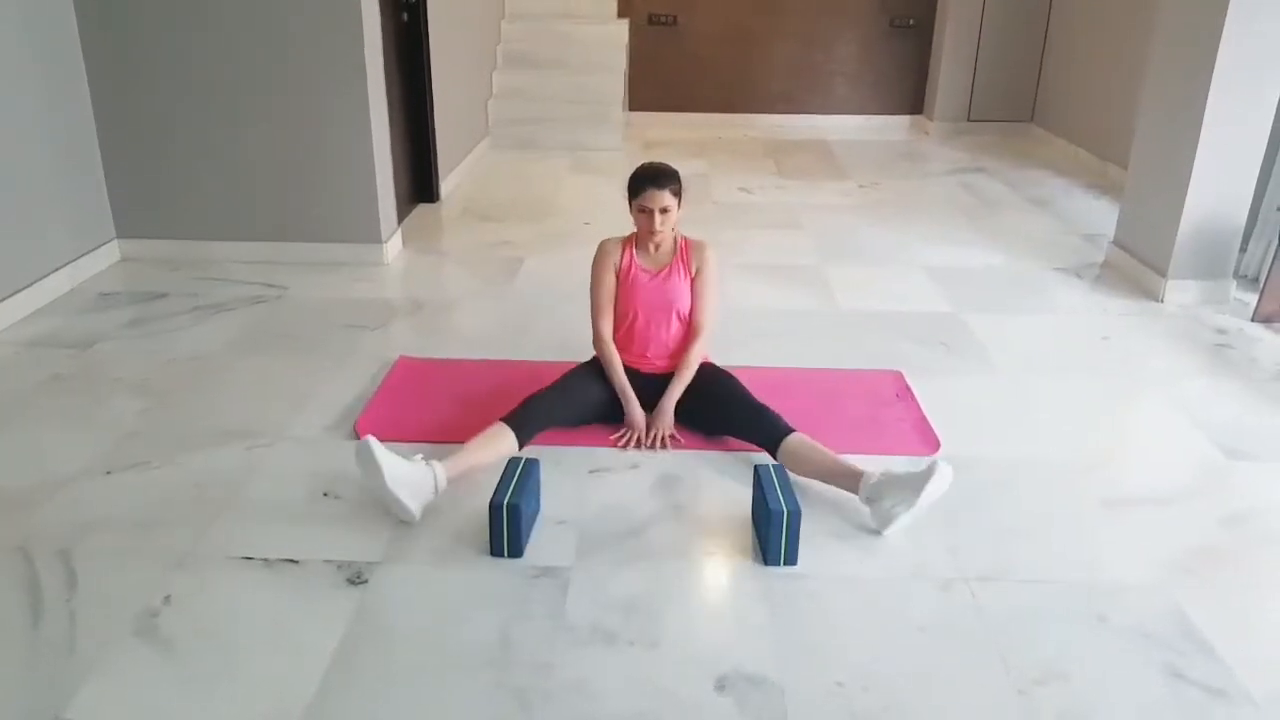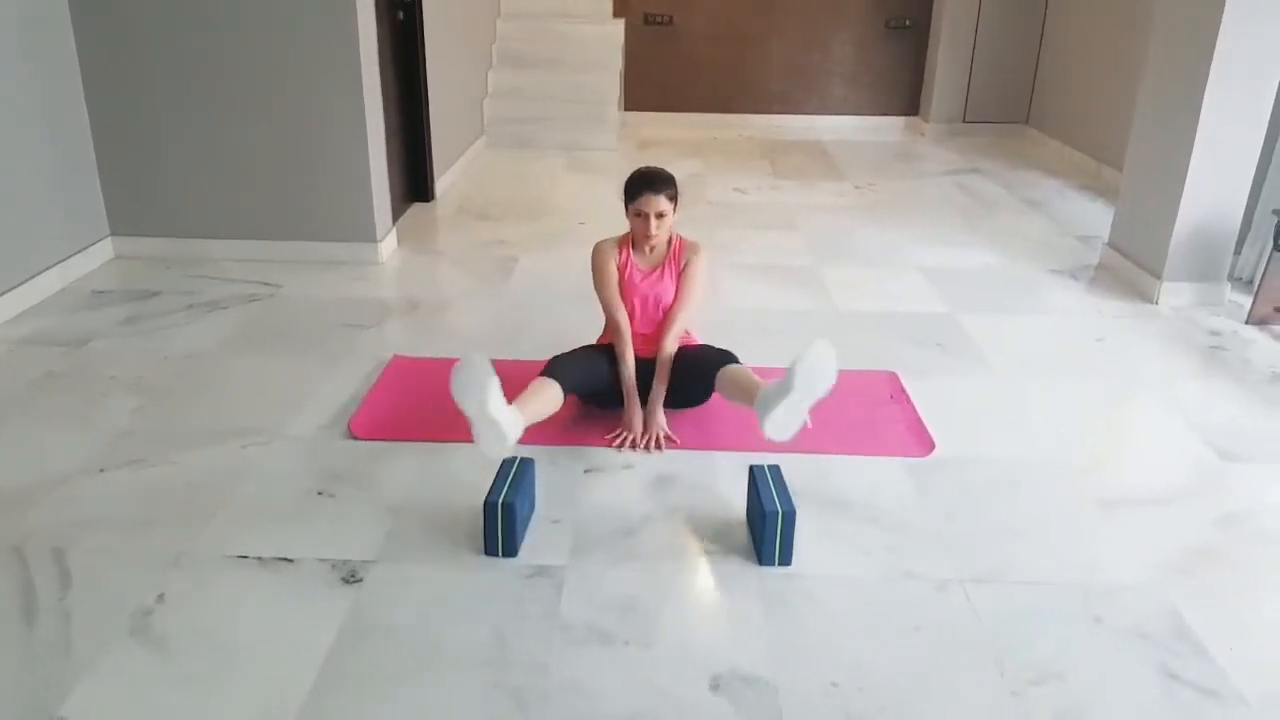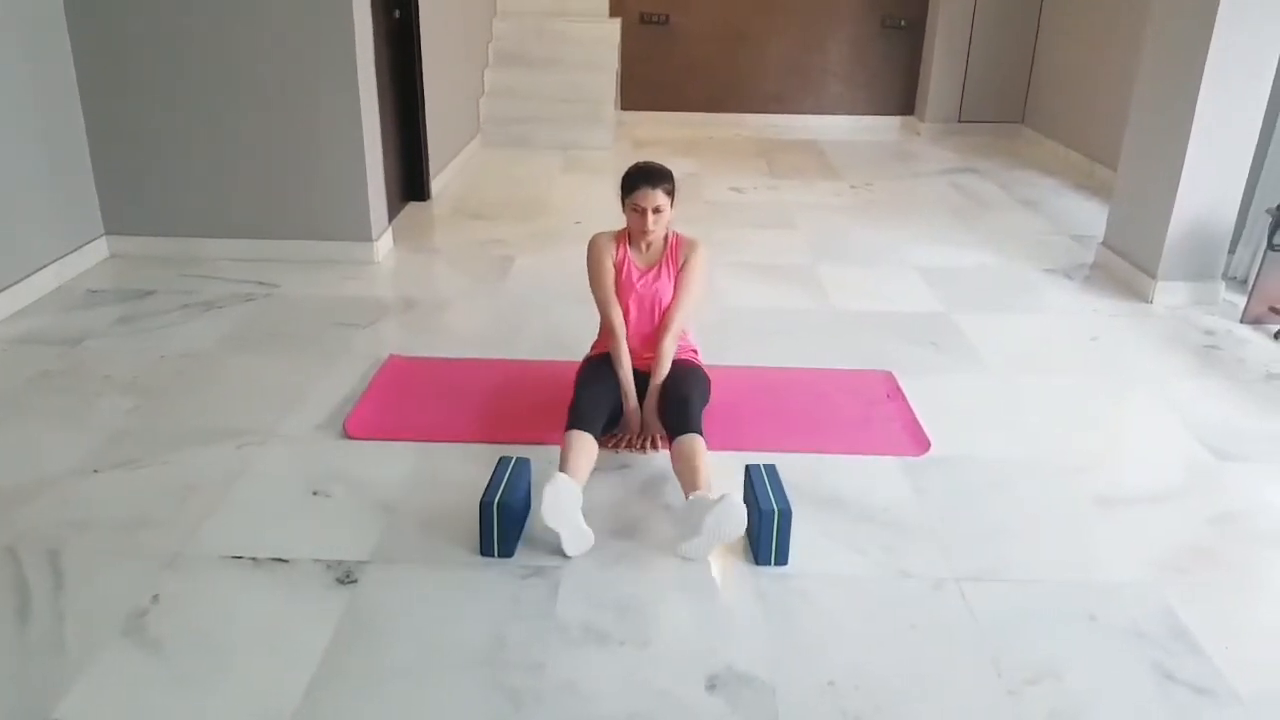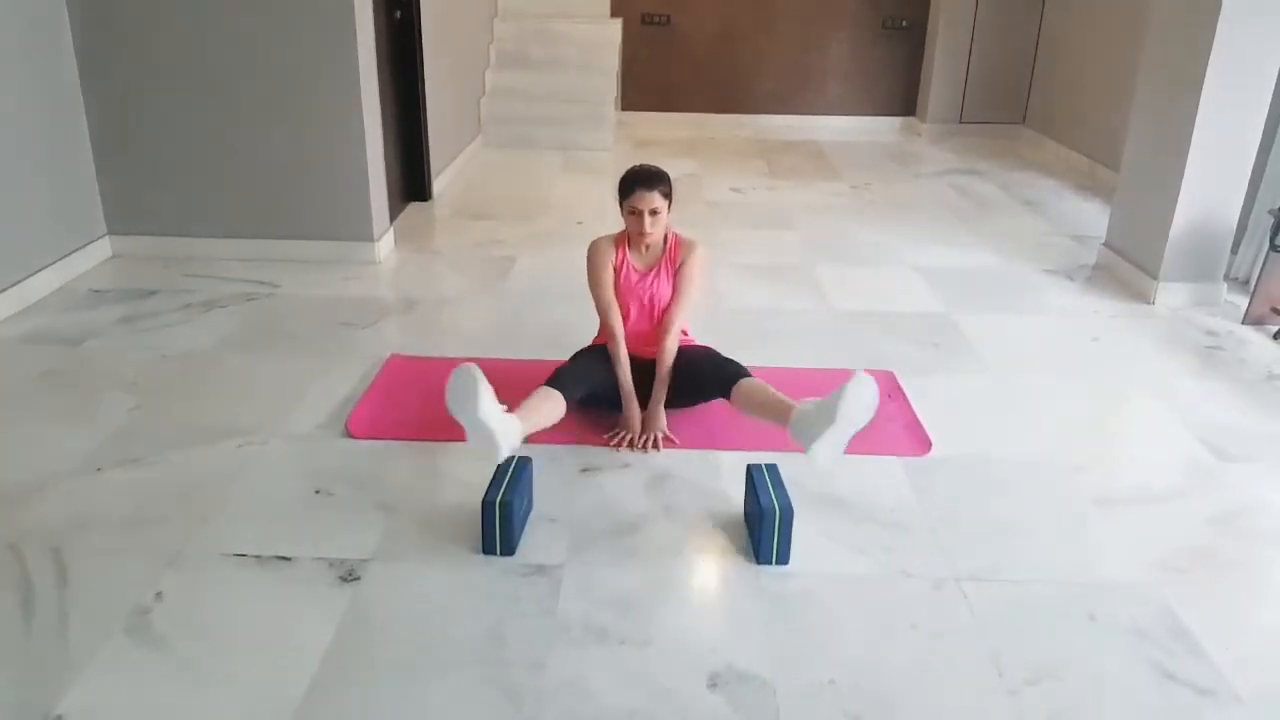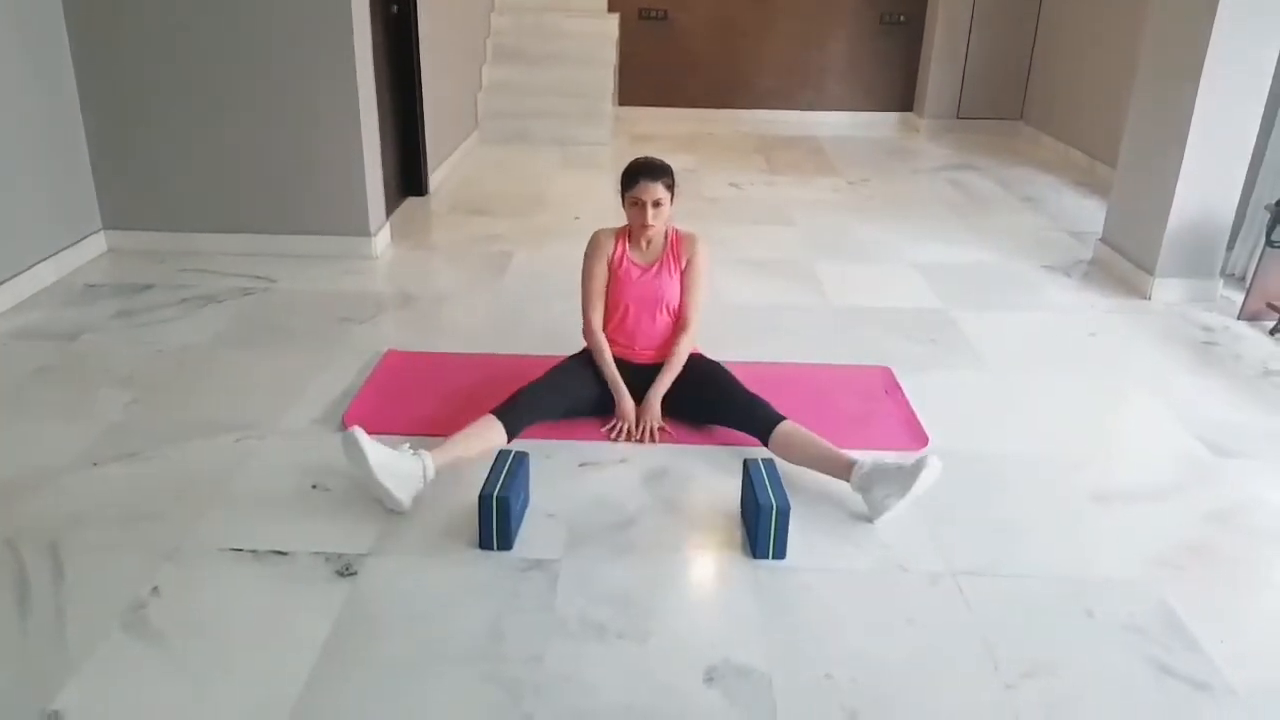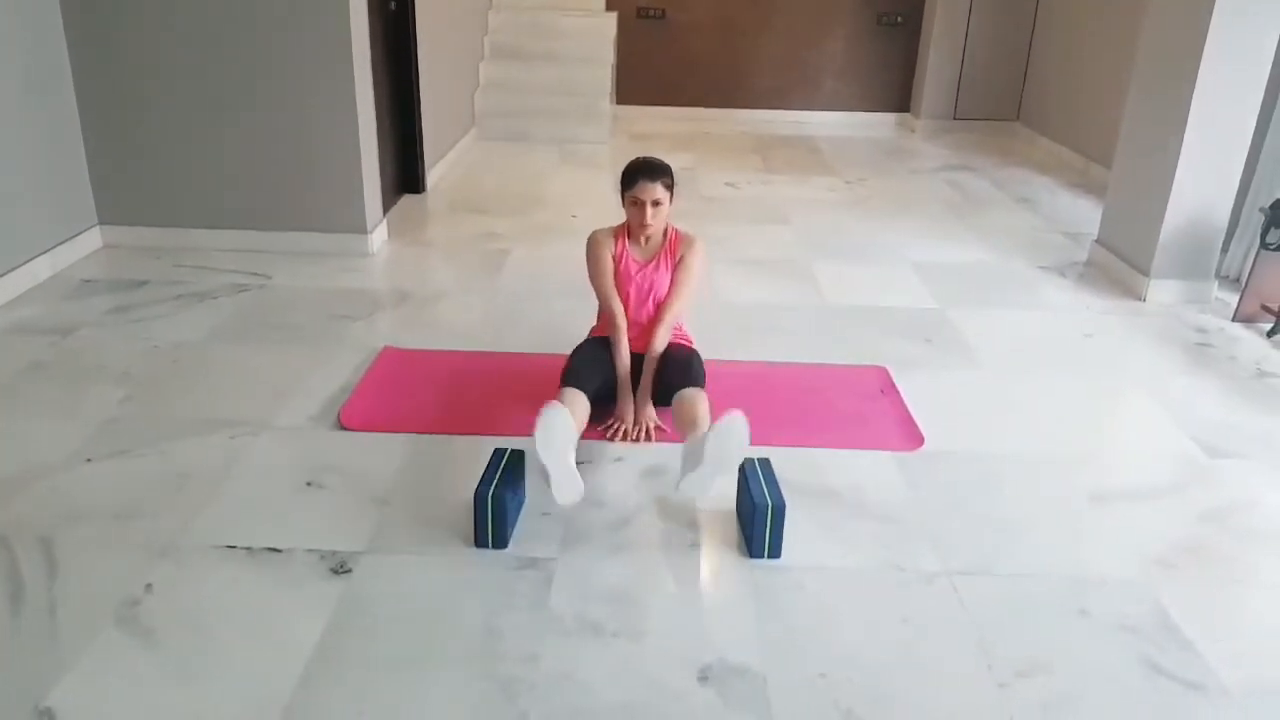
dt=0.5s
person 1, frame 1
left shoulder: (700, 256)
right shoulder: (611, 254)
left elbow: (699, 335)
right elbow: (602, 334)
left wrist: (668, 405)
right wrist: (629, 405)
left hip: (682, 375)
right hip: (622, 373)
left knee: (760, 421)
right knee: (537, 409)
left ankle: (873, 490)
right ankle: (430, 480)
person 1, frame 2
left shoulder: (693, 255)
right shoulder: (606, 252)
left elbow: (673, 329)
right elbow: (621, 328)
left wrist: (656, 406)
right wrist: (632, 406)
left hip: (672, 364)
right hip: (619, 363)
left knee: (721, 362)
right knee: (561, 367)
left ankle: (775, 403)
right ankle: (503, 423)
person 1, frame 3
left shoulder: (690, 252)
right shoulder: (603, 247)
left elbow: (670, 331)
right elbow: (615, 327)
left wrist: (652, 405)
right wrist: (630, 404)
left hip: (672, 361)
right hip: (615, 362)
left knee: (684, 408)
right knee: (586, 407)
left ankle: (700, 510)
right ankle: (567, 509)
person 1, frame 4
left shoulder: (689, 253)
right shoulder: (603, 251)
left elbow: (671, 330)
right elbow: (614, 328)
left wrist: (657, 407)
right wrist: (630, 405)
left hip: (672, 360)
right hip: (618, 360)
left knee: (724, 371)
right knee: (571, 375)
left ankle: (809, 423)
right ankle: (504, 430)
person 1, frame 5
left shoulder: (692, 249)
right shoulder: (603, 246)
left elbow: (687, 328)
right elbow: (592, 329)
left wrist: (655, 399)
right wrist: (623, 397)
left hip: (672, 369)
right hip: (613, 366)
left knee: (746, 407)
right knee: (530, 400)
left ankle: (863, 478)
right ankle: (417, 470)
person 1, frame 6
left shoulder: (688, 247)
right shoulder: (602, 242)
left elbow: (665, 321)
right elbow: (616, 317)
left wrist: (646, 395)
right wrist: (624, 395)
left hip: (666, 352)
right hip: (613, 351)
left knee: (686, 372)
right knee: (581, 367)
left ankle: (701, 450)
right ankle: (562, 455)
